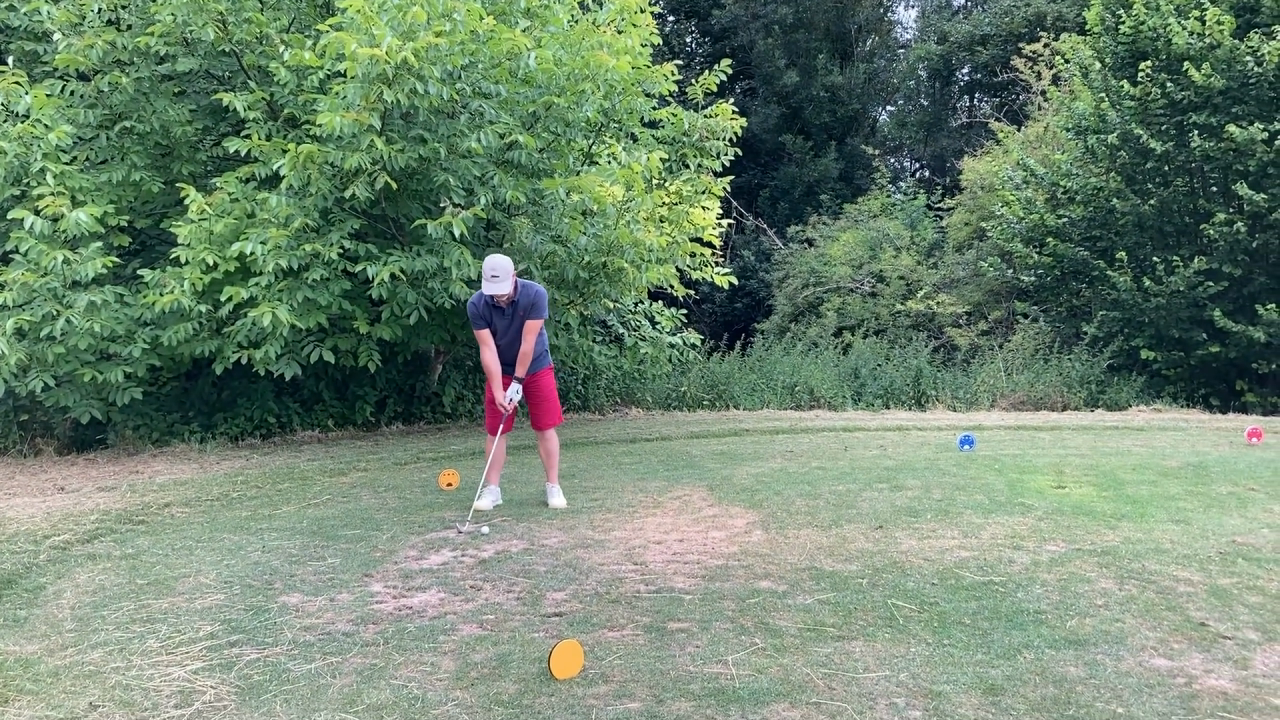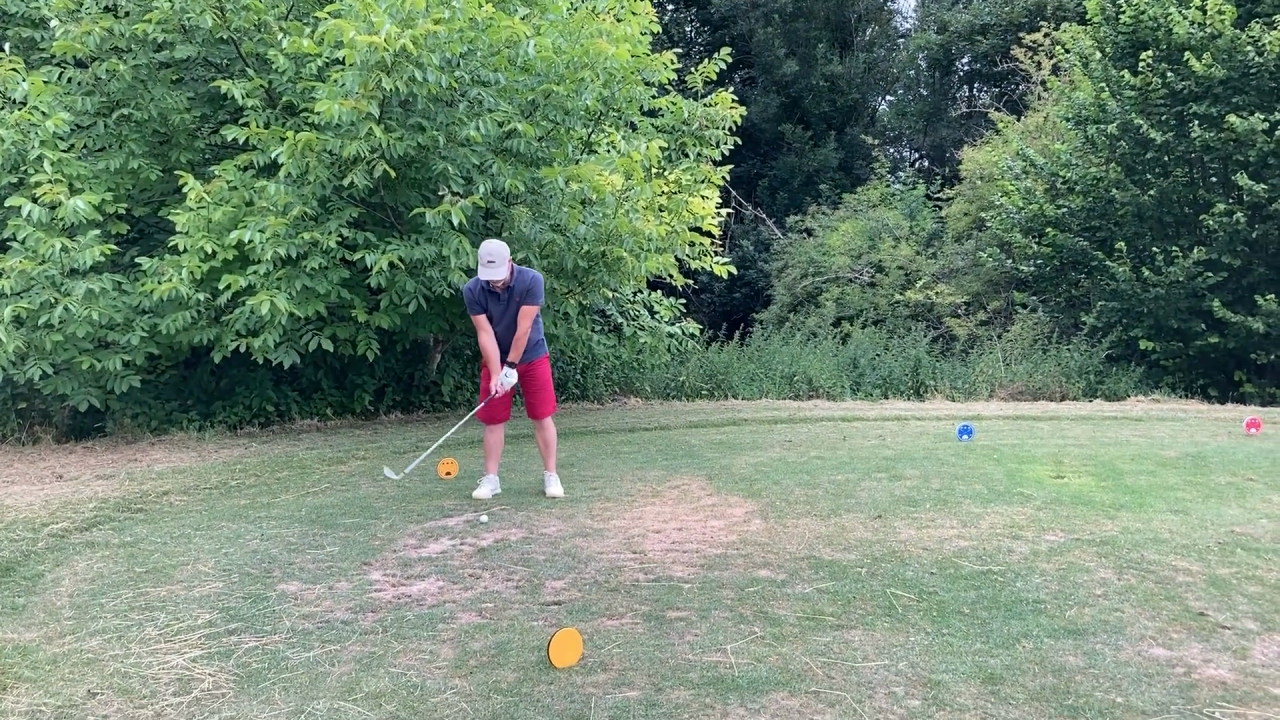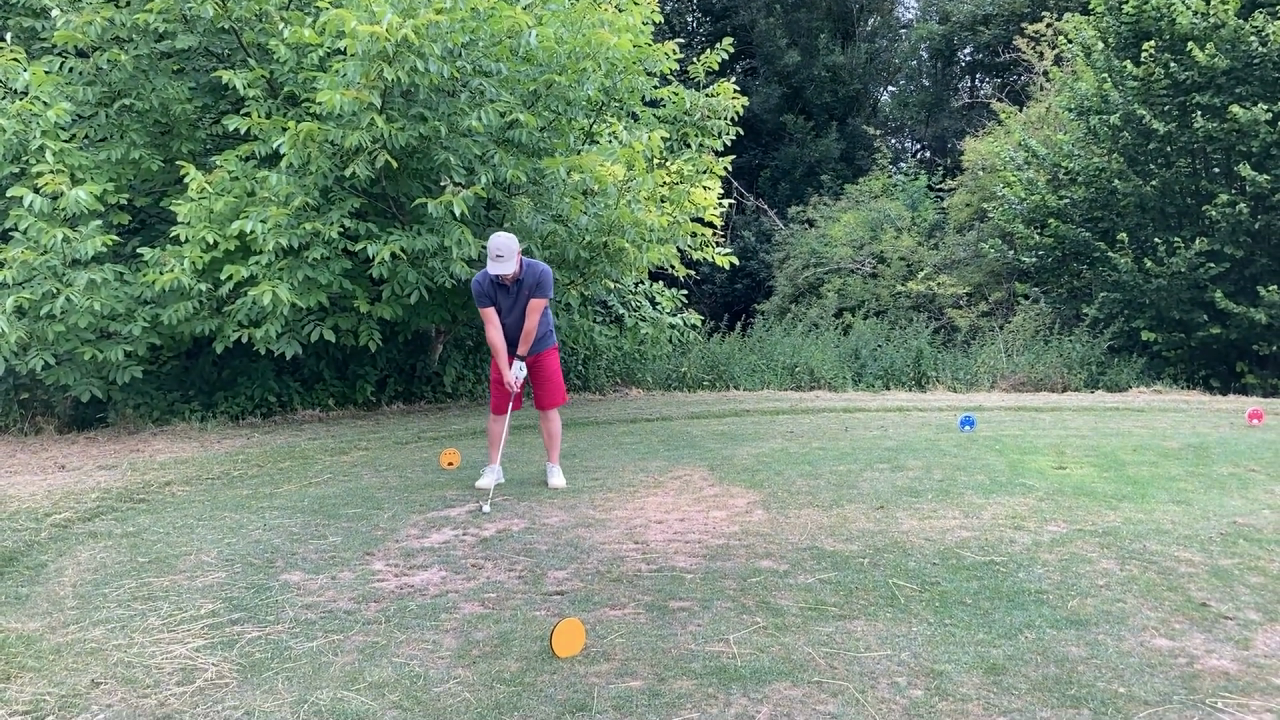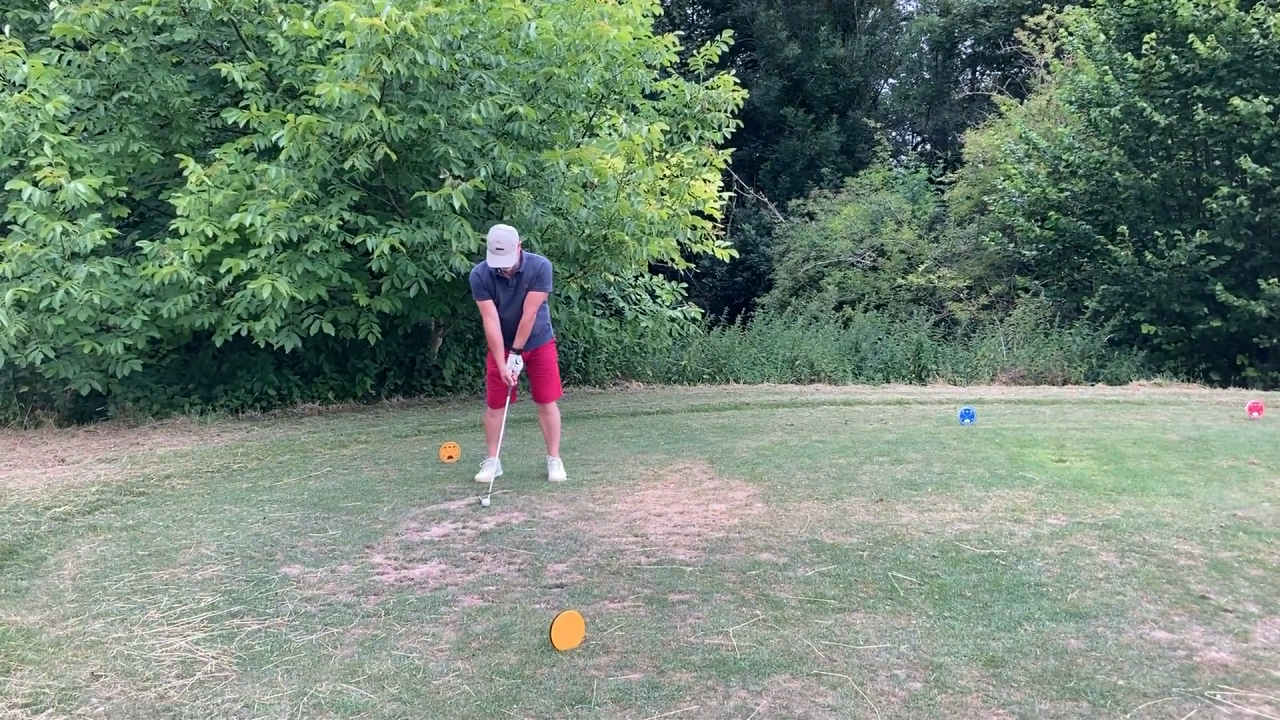
dt=0.5s
person 1, frame 1
left shoulder: (535, 294)
right shoulder: (476, 304)
left elbow: (528, 343)
right elbow: (488, 349)
left wrist: (517, 382)
right wrist: (498, 391)
left hip: (537, 369)
right hip: (500, 372)
left knee: (546, 428)
right knee: (496, 431)
left ankle: (553, 486)
right ankle: (492, 489)
person 1, frame 2
left shoulder: (532, 280)
right shoulder: (472, 290)
left elbow: (524, 328)
right elbow: (485, 334)
left wrist: (511, 367)
right wrist: (496, 374)
left hip: (533, 357)
right hip: (495, 360)
left knee: (542, 417)
right knee: (493, 420)
left ankle: (551, 475)
right ankle: (491, 478)
person 1, frame 3
left shoulder: (541, 273)
right shoulder: (481, 282)
left elbow: (532, 321)
right elbow: (493, 328)
left wrist: (521, 359)
right wrist: (506, 369)
left hip: (542, 349)
right hip: (504, 351)
left knee: (549, 408)
right knee: (498, 410)
left ankle: (554, 466)
right ankle: (493, 467)
person 1, frame 4
left shoulder: (541, 267)
right shoulder: (479, 275)
left elbow: (530, 314)
right elbow: (490, 321)
left wrist: (517, 352)
right wrist: (502, 362)
left hip: (539, 343)
right hip: (501, 346)
left knee: (547, 401)
right knee: (495, 404)
left ankle: (554, 460)
right ankle: (492, 461)
